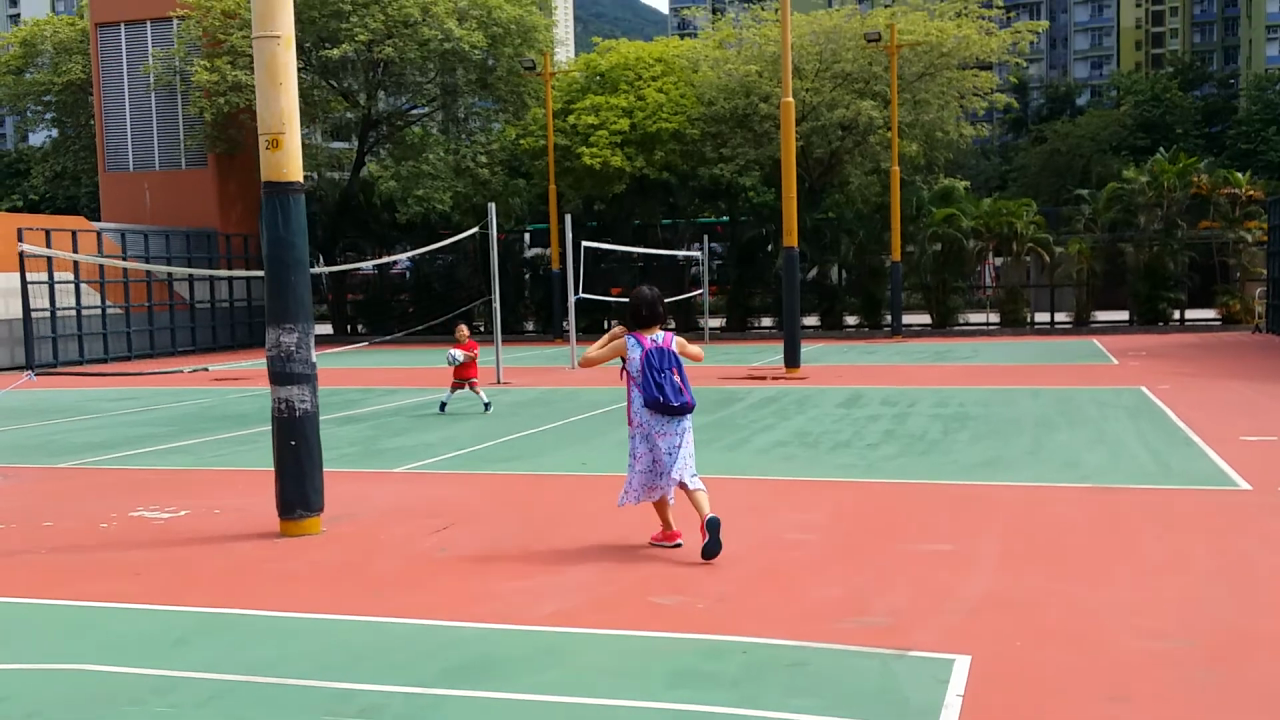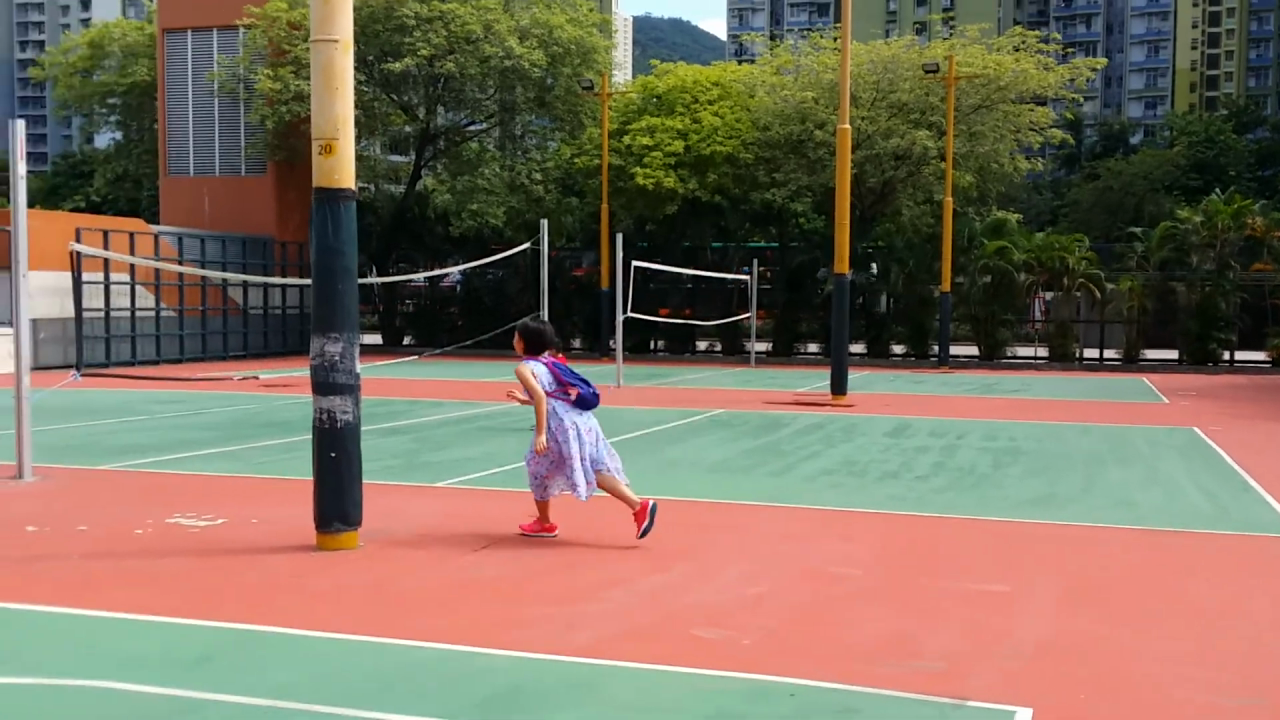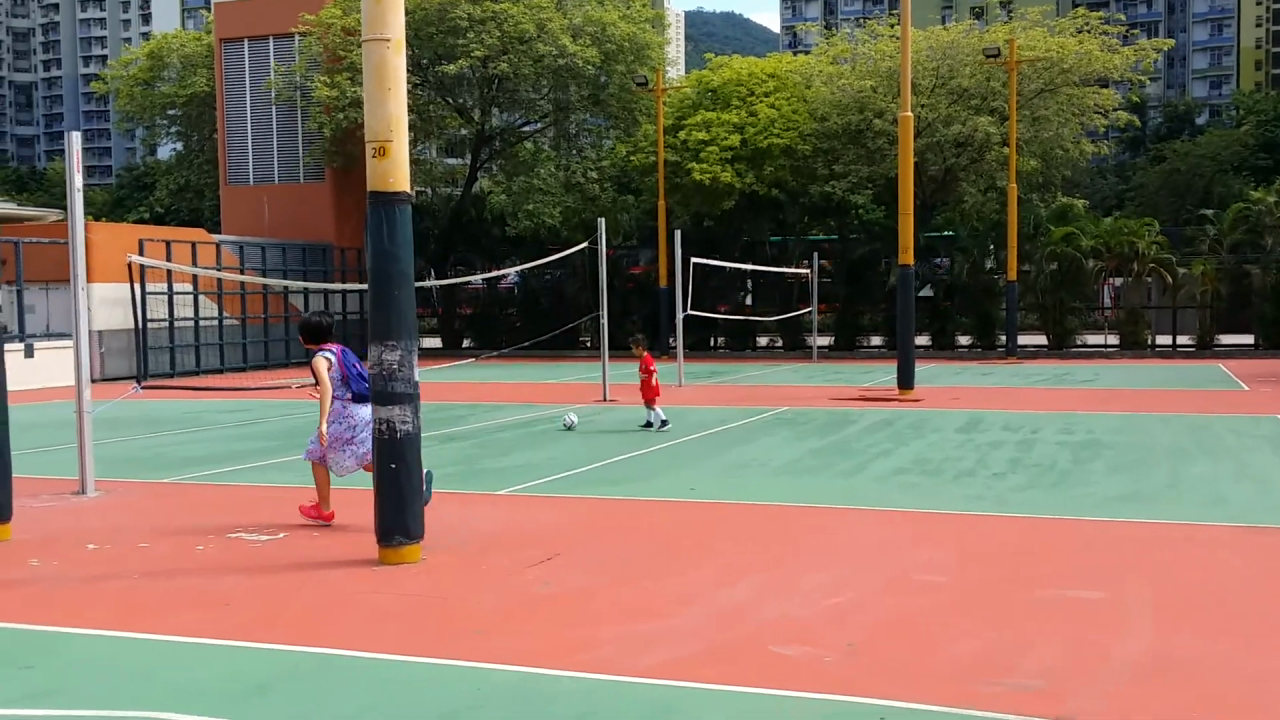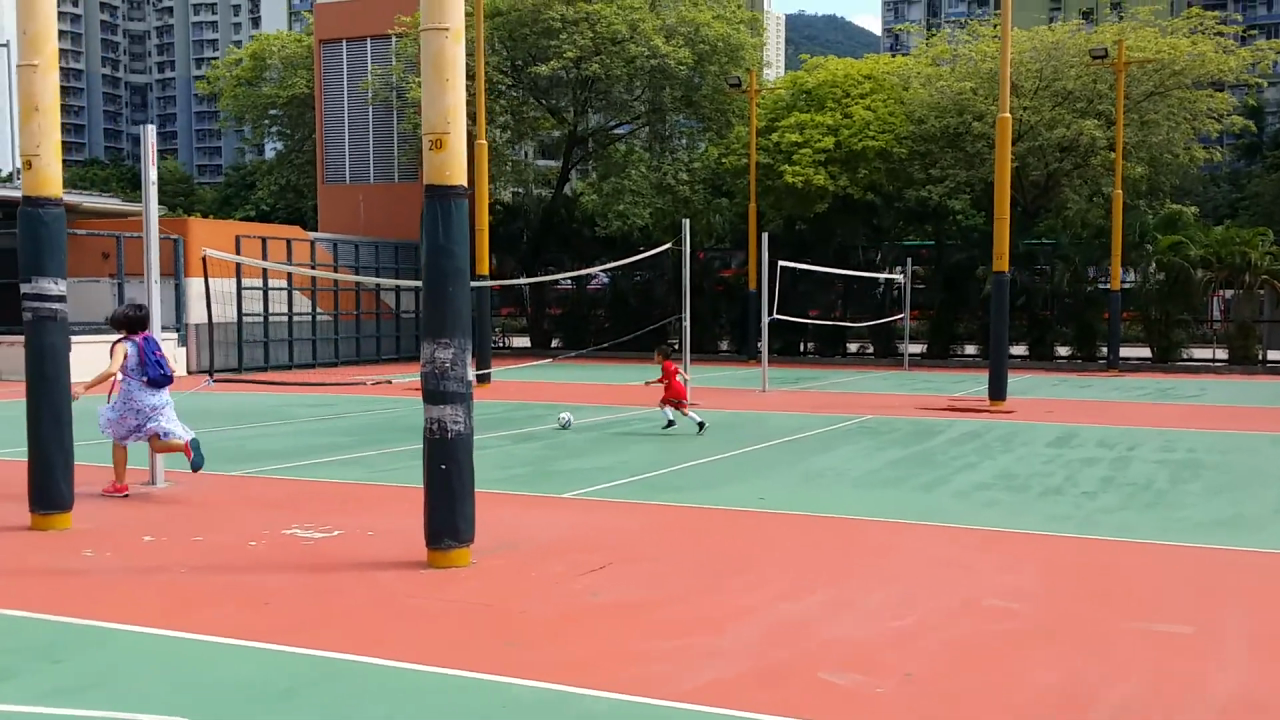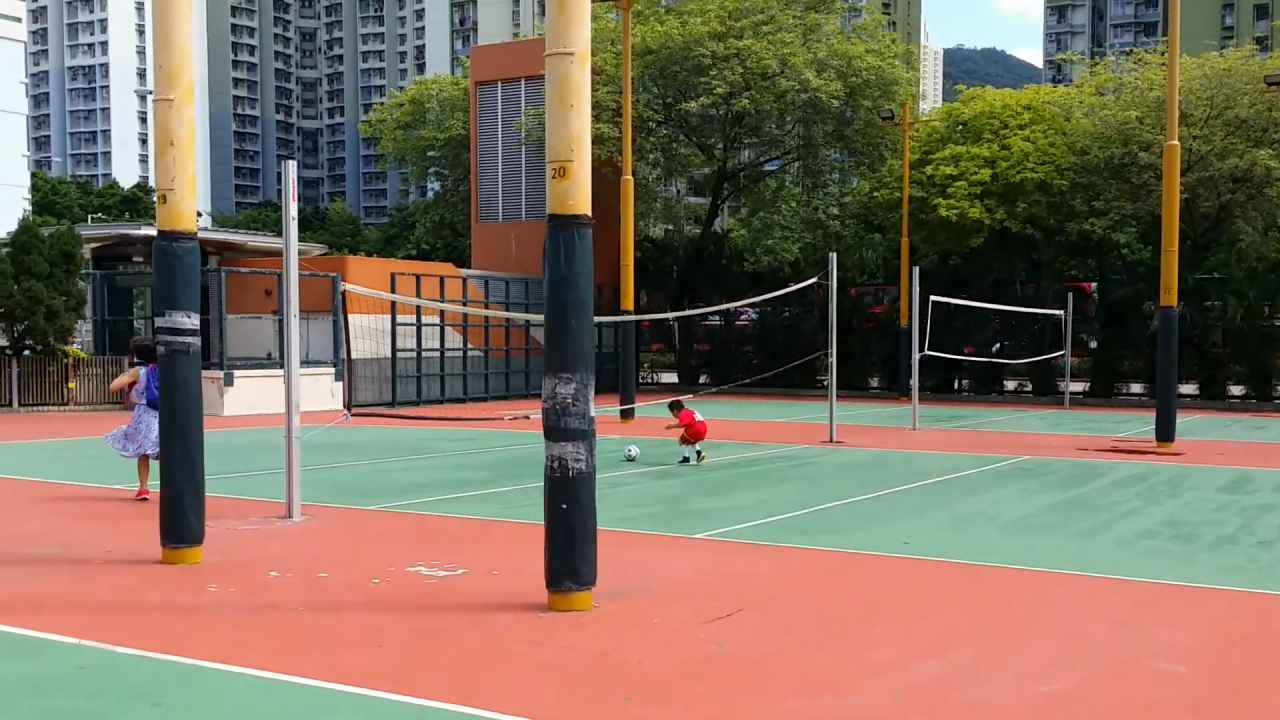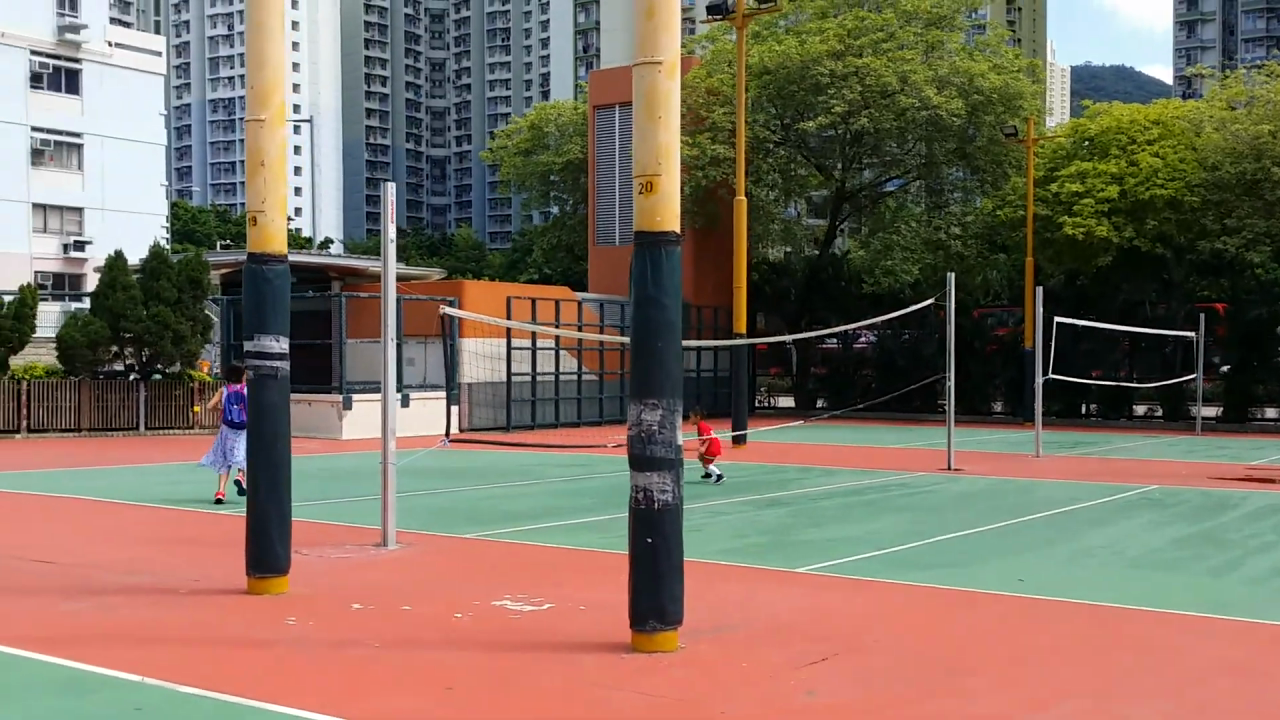
dt=0.7s
person 1, frame 1
left shoulder: (626, 344)
right shoulder: (674, 341)
left elbow: (585, 360)
right elbow: (699, 355)
left wrist: (609, 336)
left hip: (645, 420)
right hip: (677, 417)
left knee: (650, 475)
right knee: (686, 474)
left ankle: (669, 531)
right ankle: (707, 518)
person 1, frame 2
left shoulder: (523, 368)
right shoulder: (548, 363)
left elbow: (539, 394)
left wrist: (540, 432)
right wrist: (525, 399)
left hip: (560, 423)
right hip: (583, 418)
left knee: (537, 467)
right knee: (597, 471)
left ankle: (544, 523)
right ankle: (639, 505)
person 1, frame 3
left shoulder: (319, 359)
right shoulder: (338, 350)
left elbow: (327, 389)
left wrist: (322, 423)
left hip: (346, 414)
right hip: (366, 410)
left knee: (318, 455)
right knee: (369, 461)
left ankle: (324, 510)
person 1, frame 4
left shoulder: (122, 345)
right shoulder: (150, 340)
left elbow: (113, 370)
right elbow: (170, 367)
left wrist: (85, 387)
left hip: (135, 397)
right hip: (158, 396)
left knee: (119, 436)
right knee: (156, 440)
left ankle: (120, 485)
right ankle: (187, 445)
person 1, frame 5
left shoulder: (137, 371)
left elbow: (113, 387)
left wrist: (123, 376)
left hip: (145, 418)
left knee: (142, 451)
right knee: (159, 450)
left ankle: (143, 489)
person 1, frame 6
left shoulder: (223, 390)
left elbow: (209, 407)
left wrist: (221, 409)
left hip: (227, 431)
right hip: (244, 430)
left knee: (225, 462)
right knee: (242, 461)
left ankle: (220, 492)
right ankle: (240, 476)
